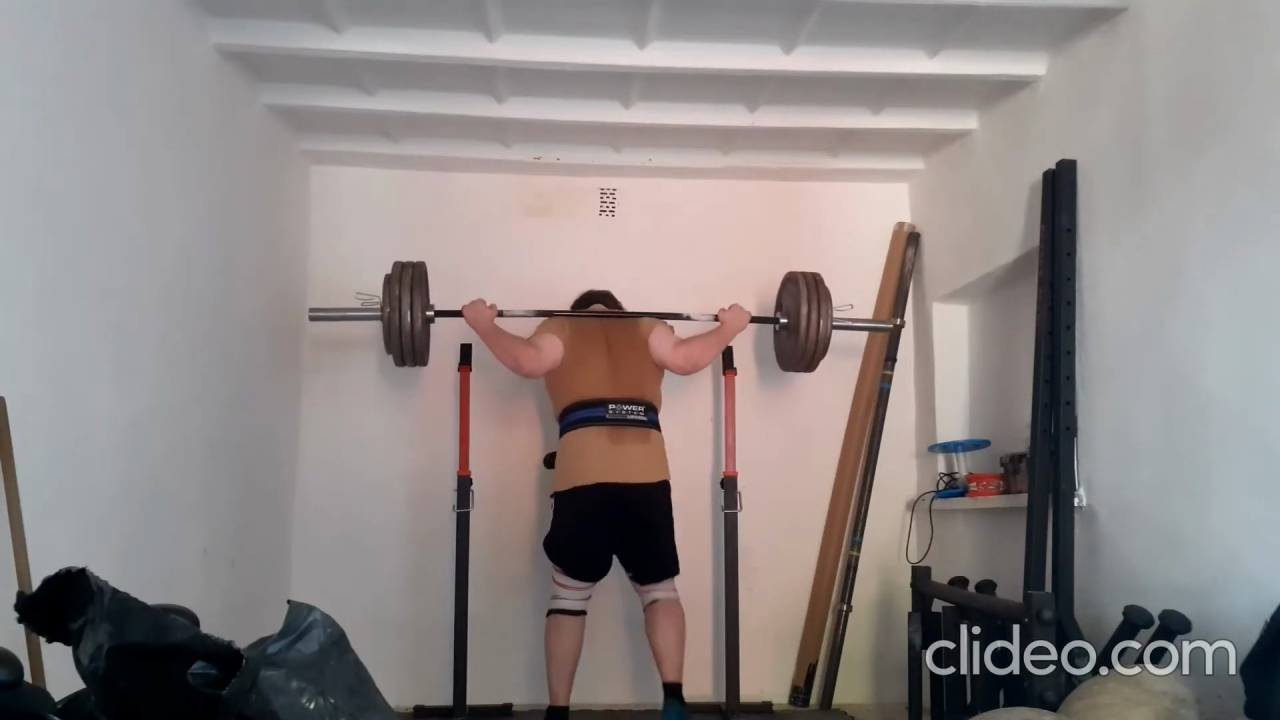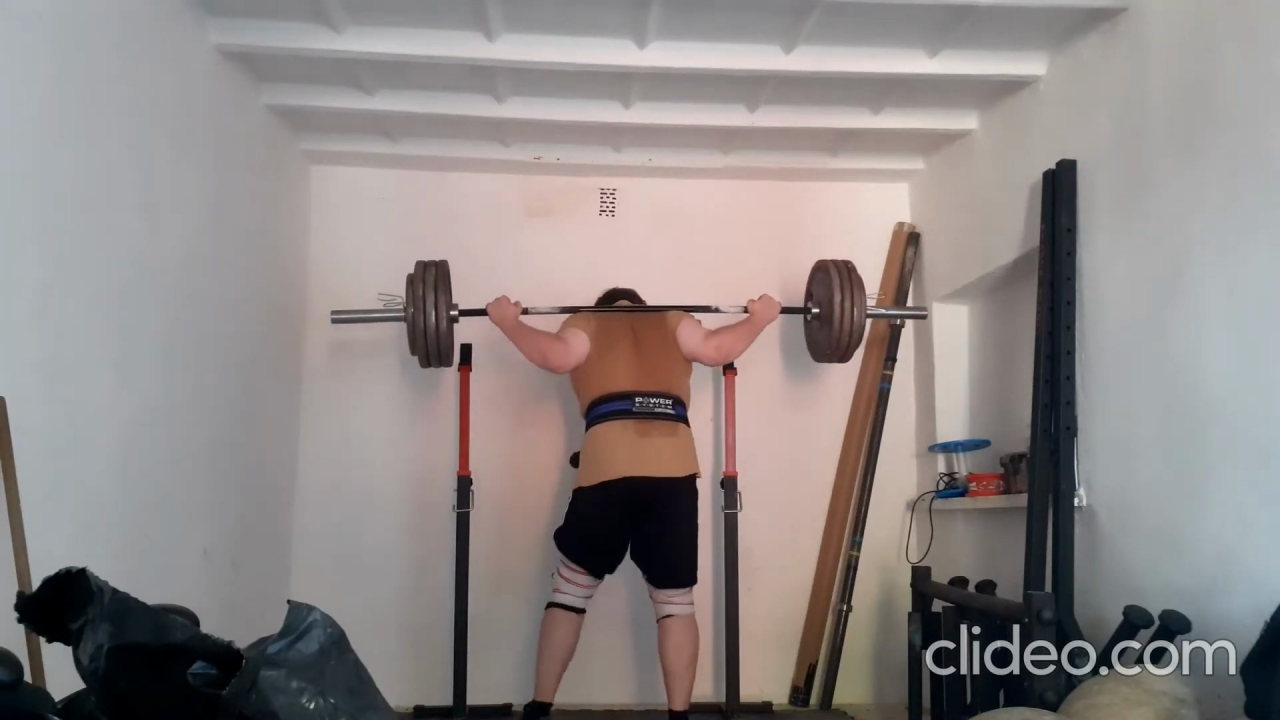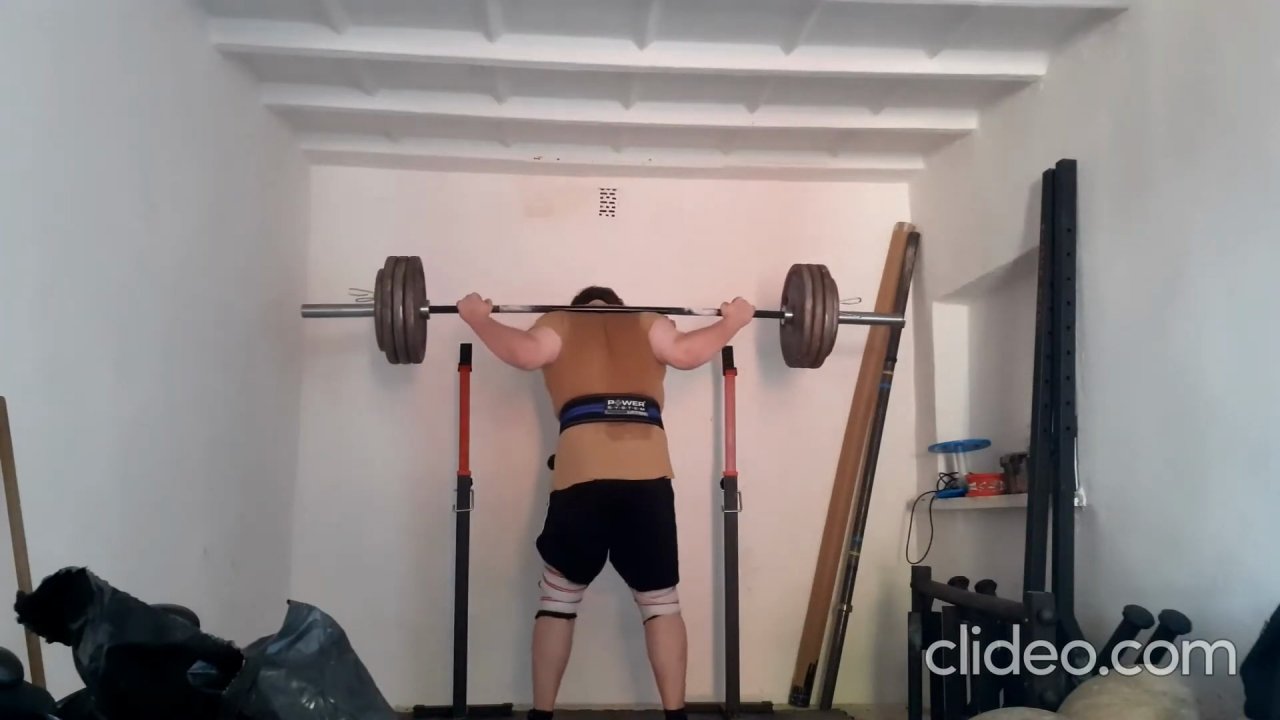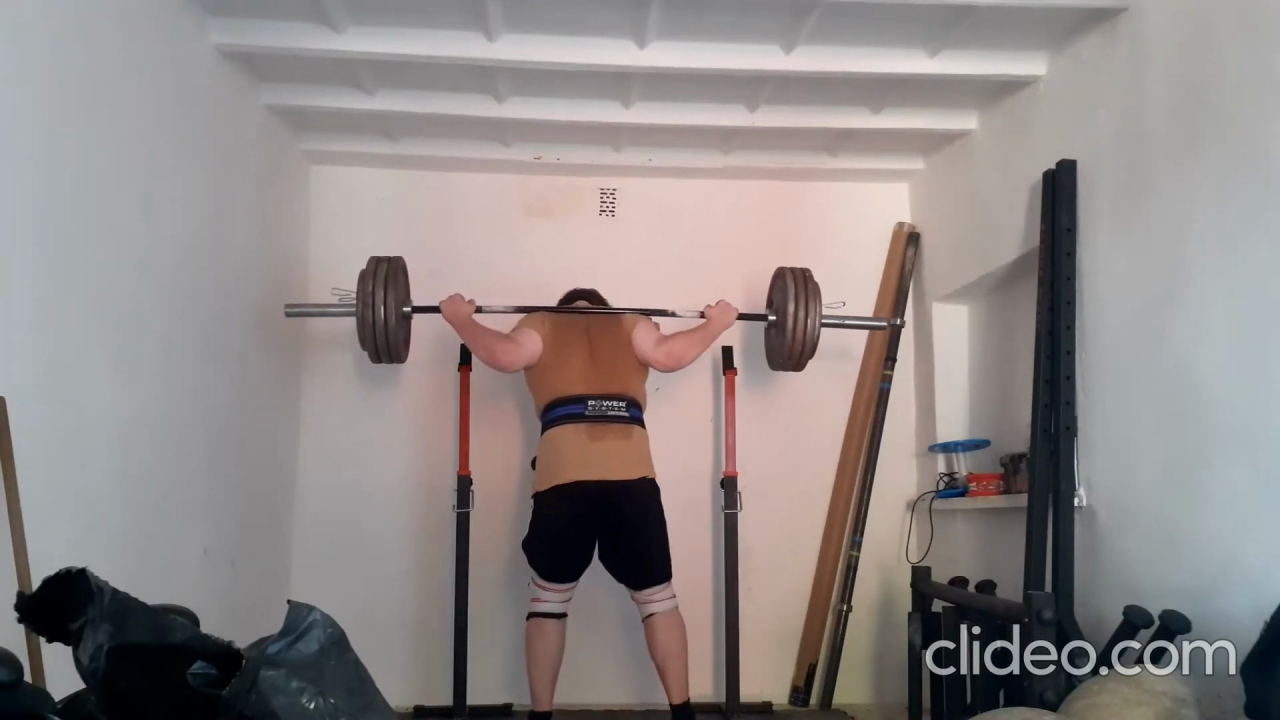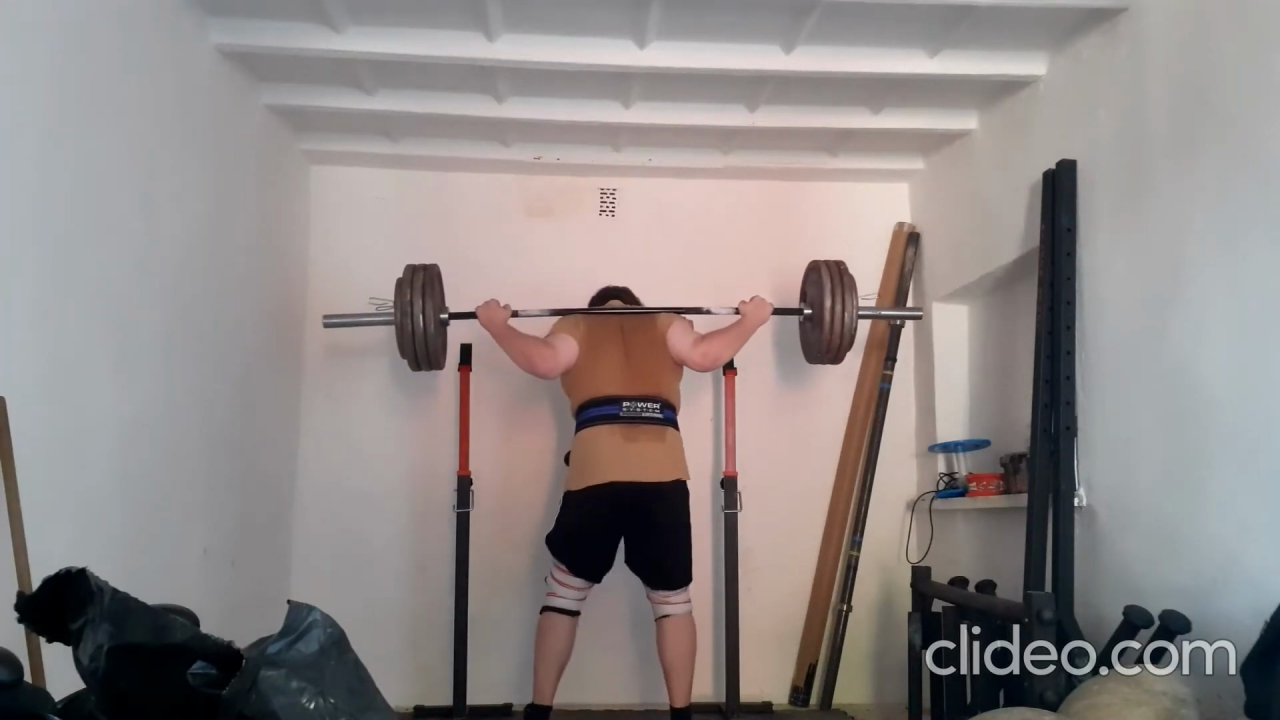
dt=0.5s
person 1, frame 1
left shoulder: (560, 328)
right shoulder: (646, 327)
left elbow: (528, 361)
right elbow: (686, 358)
left wrist: (482, 324)
right wrist: (730, 327)
left hip: (582, 476)
right hip: (647, 476)
left knee: (569, 599)
right knee: (660, 589)
person 1, frame 2
left shoulder: (585, 323)
right shoulder: (672, 322)
left elbow: (556, 357)
right elbow: (715, 350)
left wrist: (507, 320)
right wrist: (760, 317)
left hip: (607, 471)
right hip: (673, 473)
left knee: (570, 591)
right knee: (675, 602)
person 1, frame 3
left shoulder: (559, 323)
right shoulder: (646, 323)
left elbow: (524, 353)
right elbow: (686, 352)
left wrist: (477, 317)
right wrist: (734, 320)
left hip: (581, 475)
right hip: (648, 476)
left knee: (558, 602)
right knee: (660, 602)
person 1, frame 4
left shoulder: (541, 324)
right shoulder: (631, 324)
left elbow: (505, 355)
right elbow: (668, 355)
left wrist: (460, 318)
right wrist: (717, 323)
left hip: (564, 477)
right hip: (631, 477)
left knee: (549, 602)
right knee: (658, 601)
person 1, frame 5
left shoulder: (576, 325)
right shoulder: (664, 323)
left elbow: (544, 362)
right elbow: (705, 355)
left wrist: (496, 325)
right wrist: (752, 319)
left hip: (595, 476)
right hip: (663, 477)
left knee: (562, 598)
right knee: (673, 601)
